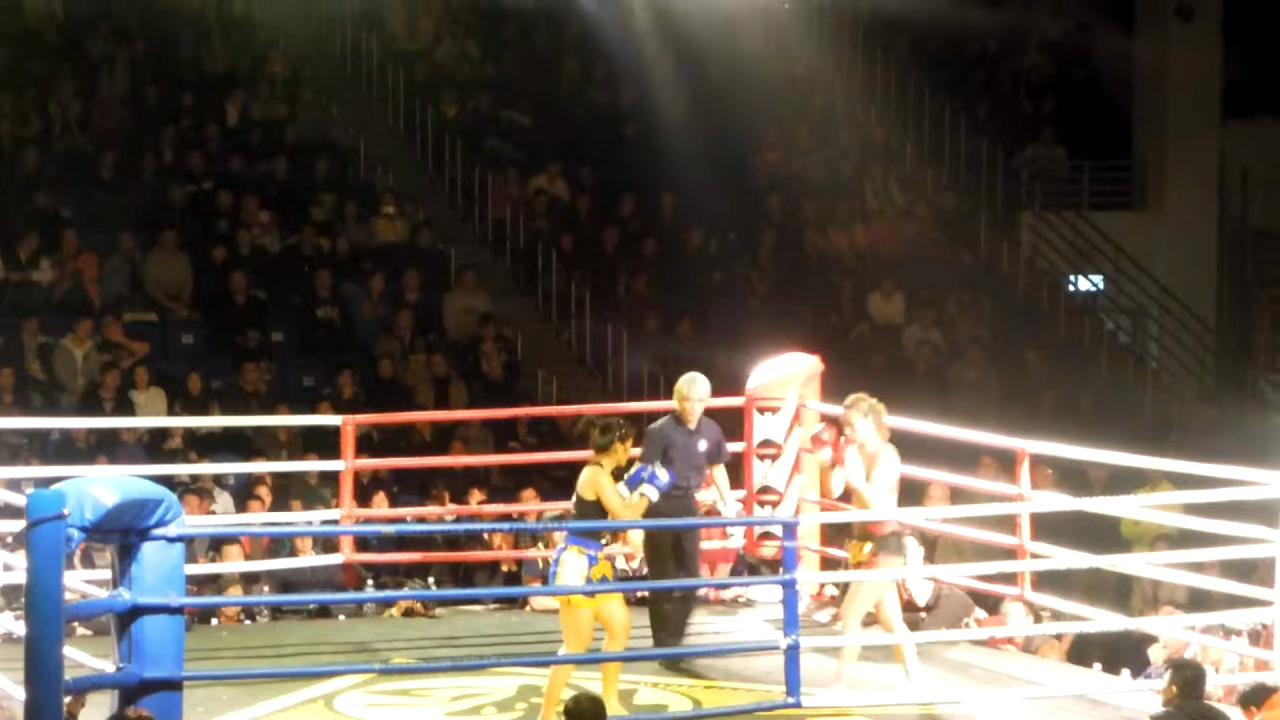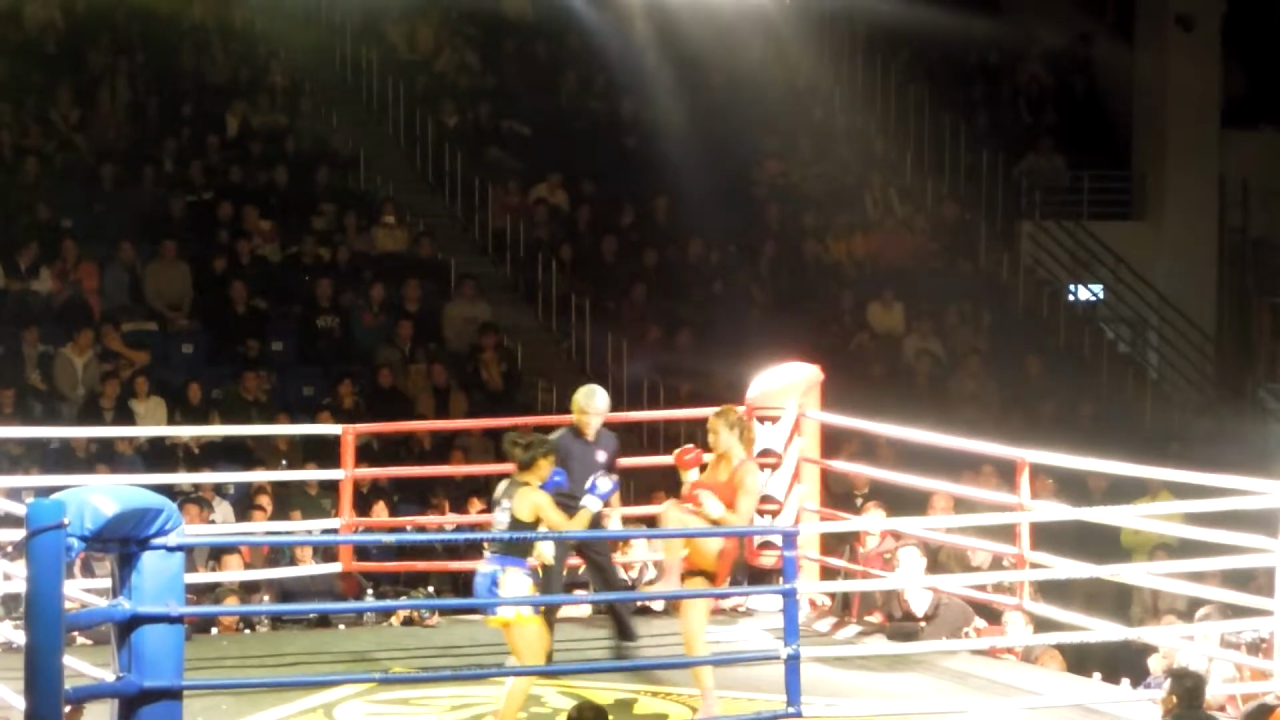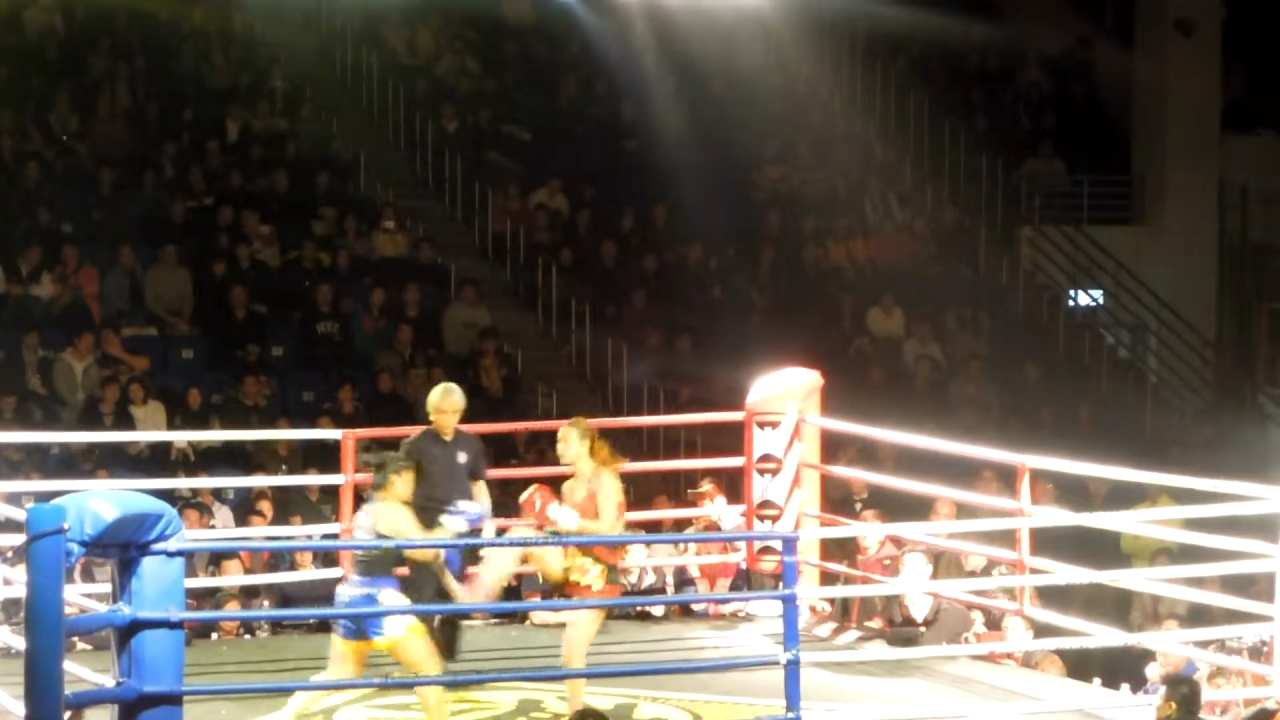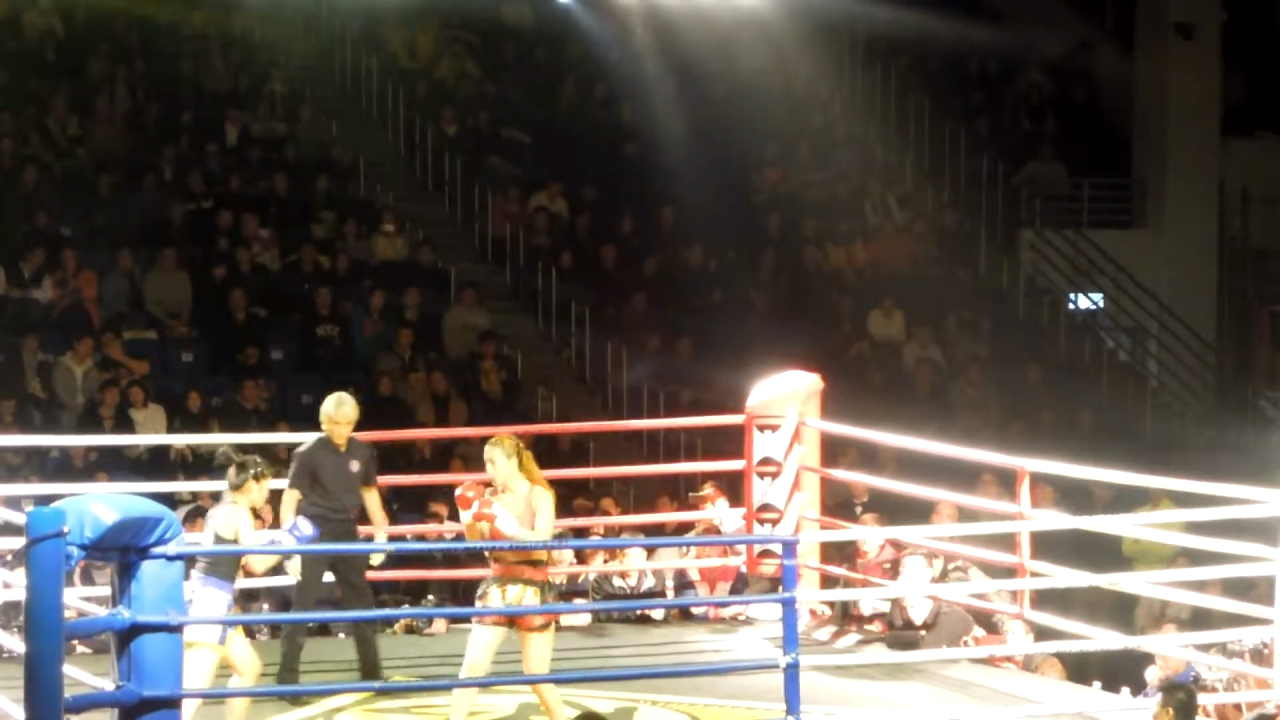
dt=0.7s
person 1, frame 1
left shoulder: (886, 455)
right shoulder: (853, 453)
left elbow: (875, 501)
left wrist: (856, 478)
right wrist: (828, 461)
left hip: (884, 543)
right hip: (867, 542)
left knee: (849, 616)
right knee: (891, 622)
left ankle: (842, 688)
right ankle: (915, 684)
person 1, frame 2
left shoulder: (748, 471)
right shoulder: (716, 462)
left elbow: (740, 522)
right elbow: (696, 503)
left wrist: (718, 512)
right wrist: (690, 480)
left hip: (724, 548)
right hip: (701, 551)
left knee: (671, 512)
right knee: (691, 633)
left ankle: (670, 579)
person 1, frame 3
left shoulder: (605, 478)
right shoulder: (570, 486)
left elbow: (608, 529)
left wrist: (569, 521)
right wrist: (543, 518)
left hip: (601, 571)
right hip: (572, 559)
left knee: (572, 655)
right knee: (516, 538)
right ankle: (479, 594)
person 1, frame 4
left shoulder: (539, 495)
right shoulder: (489, 498)
left elbow: (541, 541)
right elbow: (475, 542)
left wrist: (506, 525)
right wrist: (468, 518)
left hip: (532, 590)
right hip: (497, 588)
left knee: (536, 676)
right knee: (473, 667)
person 2, frame 1
left shoulder: (711, 430)
right shoulder: (660, 430)
left elbow: (717, 468)
left wrist: (729, 504)
left hip: (687, 507)
right hip: (659, 508)
left knee: (690, 577)
right knee: (664, 580)
left ankle: (672, 643)
right ankle: (666, 649)
person 2, frame 2
left shoulder: (609, 441)
right shoulder: (559, 441)
right elbow: (543, 486)
left wrist: (614, 514)
left knee: (610, 580)
right knee: (551, 588)
left ankle: (625, 639)
person 2, frame 3
left shoulder: (469, 443)
right shoulder: (417, 445)
left elbow: (478, 485)
left wrist: (488, 525)
right hip: (423, 527)
right knee: (424, 598)
left ankle: (445, 660)
person 2, frame 4
left shoulder: (361, 452)
right shoulder: (309, 453)
left elbow: (369, 492)
right elbow: (290, 498)
left wrist: (381, 533)
left hip: (346, 534)
right hip: (315, 534)
left knee: (362, 603)
right knee: (304, 607)
left ankle: (371, 674)
right ankle: (287, 680)
person 3, frame 1
left shoulder: (596, 473)
right shoulder: (597, 474)
right elbow: (626, 518)
left wrist: (629, 486)
right wrist: (651, 489)
left hip: (590, 560)
right hip: (576, 561)
left knee: (619, 627)
right knee: (576, 645)
person 3, frame 2
left shoulder: (505, 487)
right shoulder: (534, 496)
right elbow: (570, 530)
right wrist: (593, 500)
left hip: (493, 574)
right hip: (510, 579)
left knee: (539, 644)
right knee: (531, 663)
person 3, frame 3
left shoulder: (366, 512)
right shoulder: (394, 511)
right elbow: (425, 548)
left wrist: (439, 556)
right wrist: (455, 523)
left hip: (352, 595)
right hip: (380, 598)
left knee: (337, 674)
right knee: (430, 669)
person 3, frame 4
left shoulder: (221, 510)
right shoulder: (239, 514)
right elbow: (257, 565)
left wrist: (269, 542)
right wrist: (289, 540)
left hip: (211, 599)
right hip: (207, 599)
left knee: (248, 667)
right knee: (196, 687)
